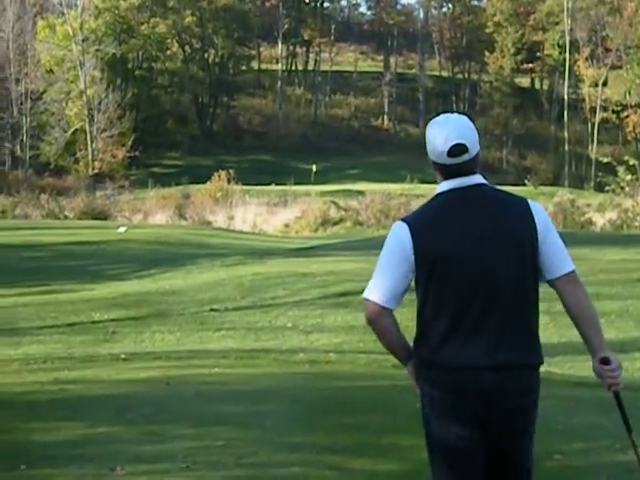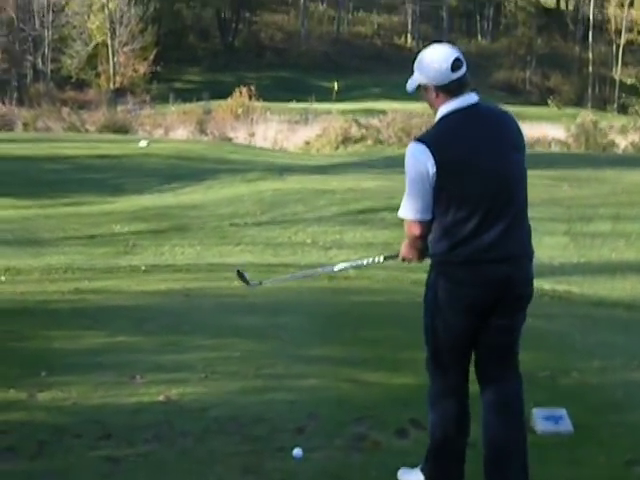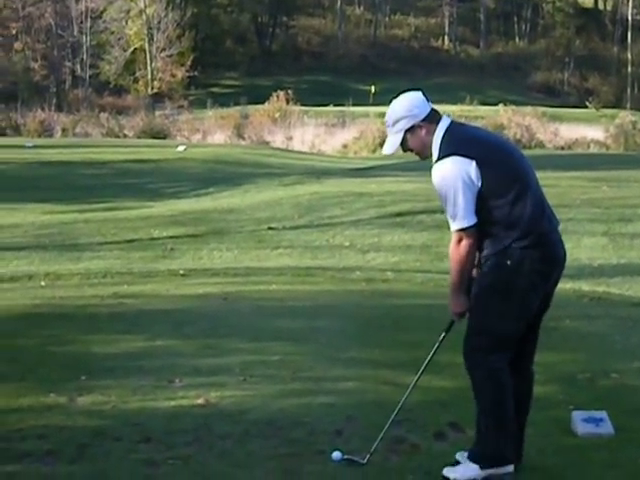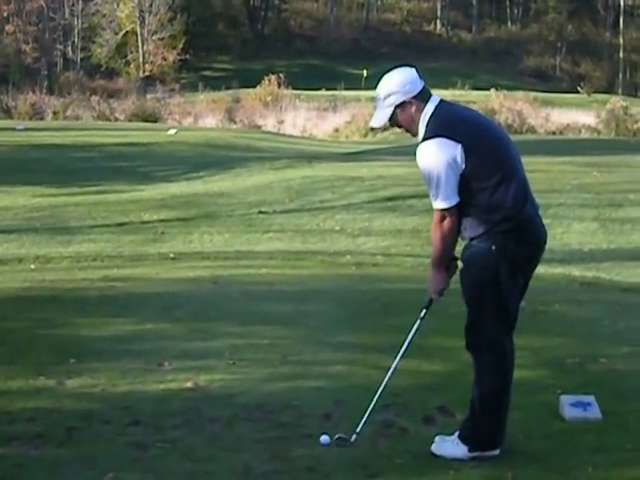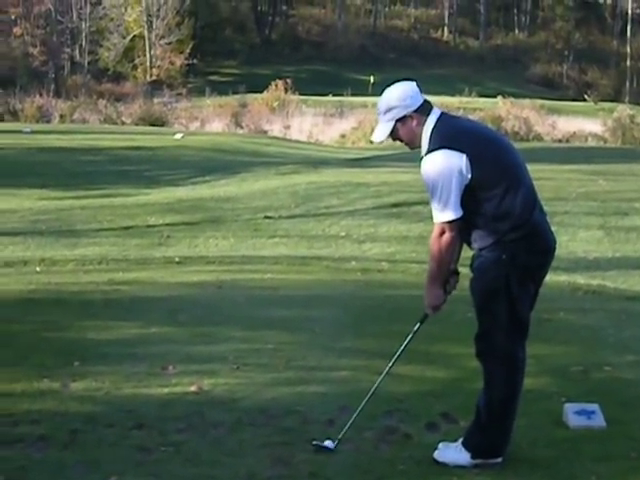
dt=1s
person 1, frame 1
left shoulder: (412, 229)
right shoulder: (527, 213)
left elbow: (375, 311)
right elbow: (569, 286)
left wrist: (410, 360)
right wrist: (600, 353)
left hip: (450, 384)
right hip: (517, 380)
person 1, frame 2
left shoulder: (426, 147)
right shoulder: (508, 125)
left elbow: (416, 228)
left wrist: (414, 249)
left hip: (458, 276)
right hip: (513, 269)
left knee: (447, 374)
right knee: (501, 375)
person 1, frame 3
left shoulder: (449, 163)
right shoulder: (470, 138)
left elbow: (464, 238)
left wrist: (457, 291)
right wrist: (477, 269)
left hip: (520, 258)
right hip: (543, 250)
left knee: (484, 353)
right knee: (515, 358)
right ankle: (505, 449)
person 1, frame 4
left shoulder: (434, 144)
right shoulder: (457, 118)
left elbow: (445, 217)
left wrist: (438, 268)
right wrist: (451, 257)
left hip: (501, 242)
right hip: (517, 233)
left knee: (486, 340)
right knee: (490, 337)
left ankle: (482, 439)
right ankle: (482, 429)
person 1, frame 5
left shoulder: (439, 156)
right shoulder: (458, 130)
left elbow: (446, 231)
left wrist: (433, 283)
right wrist: (450, 268)
left hip: (511, 250)
right hip: (525, 242)
left knee: (498, 348)
right knee: (502, 346)
left ankle: (485, 446)
right ankle: (488, 436)
